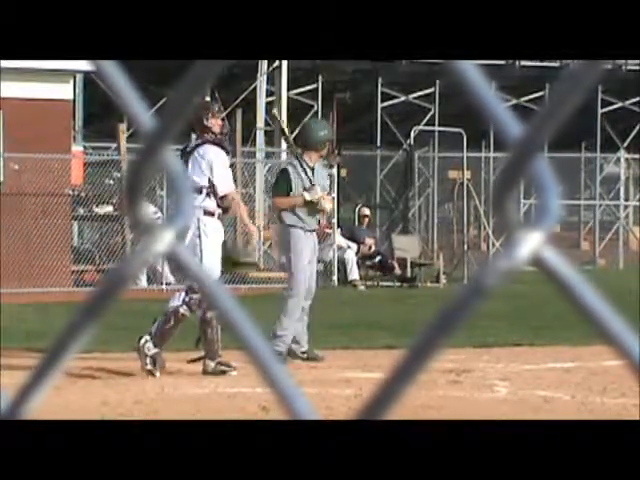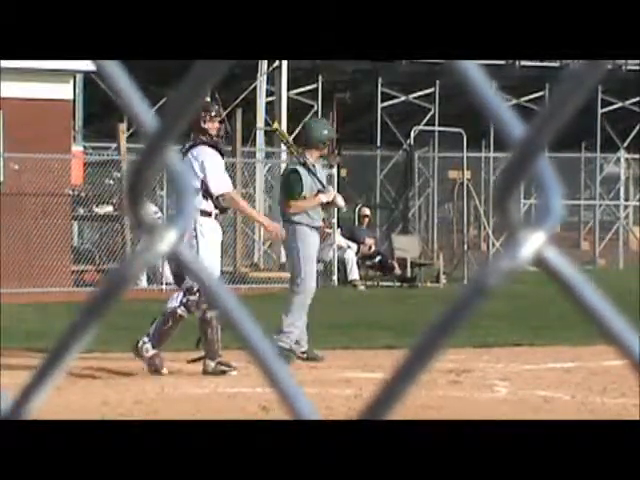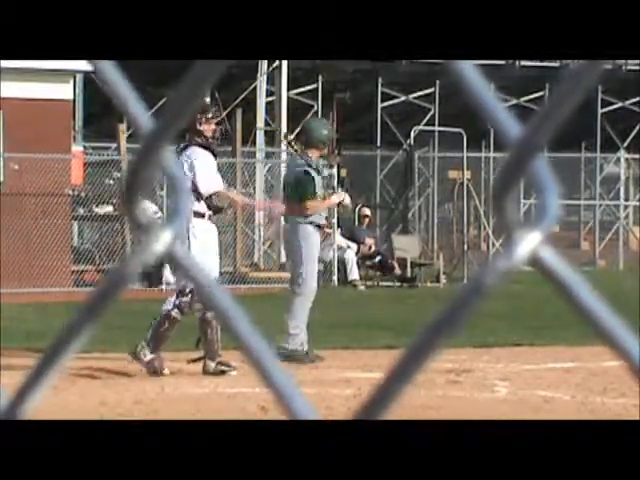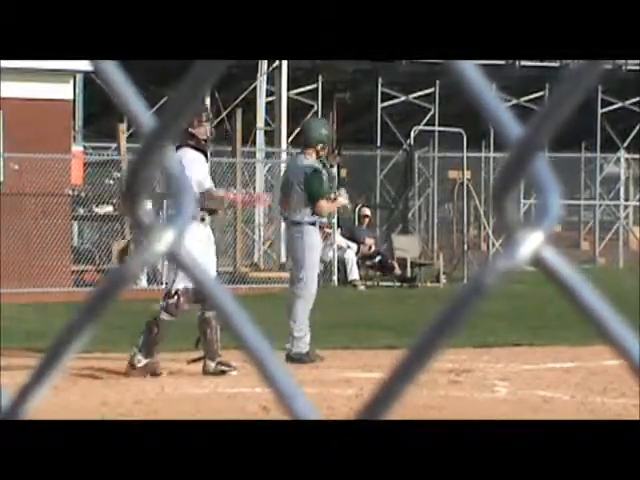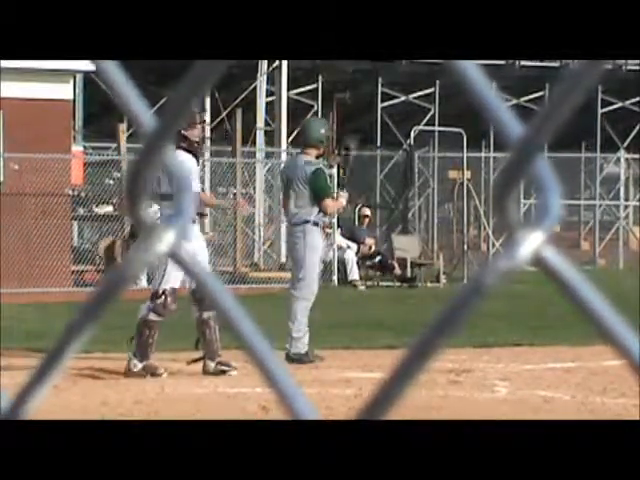
dt=0.1s
person 1, frame 1
left shoulder: (190, 152)
right shoulder: (214, 153)
right elbow: (230, 197)
right wrist: (250, 227)
left hip: (198, 225)
right hip: (204, 224)
right knee: (196, 289)
left ankle: (210, 357)
right ankle: (150, 345)
person 1, frame 2
left shoulder: (188, 153)
right shoulder: (208, 154)
right elbow: (228, 196)
right wrist: (265, 222)
left hip: (191, 224)
right hip: (201, 224)
right knee: (194, 290)
left ankle: (212, 358)
right ankle: (150, 344)
person 1, frame 3
left shoulder: (184, 153)
right shoulder: (200, 155)
right elbow: (221, 195)
left hip: (202, 227)
right hip: (196, 227)
right knee: (189, 293)
left ankle: (212, 359)
right ankle: (148, 351)
person 1, frame 4
left shoulder: (190, 154)
right shoulder: (191, 156)
right elbow: (208, 195)
left hip: (199, 229)
right hip: (189, 229)
left knee: (206, 293)
right knee: (179, 294)
left ankle: (212, 358)
right ankle: (142, 358)
person 1, frame 5
left shoulder: (184, 156)
right shoulder: (181, 158)
right elbow: (194, 196)
right wrist: (228, 204)
left hip: (191, 233)
left knee: (205, 294)
right knee: (164, 296)
left ankle: (212, 358)
right ankle: (138, 360)
person 2, frame 1
left shoulder: (321, 169)
right shoulder: (290, 170)
left elbow: (322, 199)
right elbow: (275, 203)
left wrist: (326, 201)
right wrist: (306, 197)
left hip: (311, 234)
right hip: (295, 232)
left knee: (307, 291)
right knee: (298, 289)
left ankle: (298, 345)
right ankle: (280, 346)
person 2, frame 2
left shoulder: (317, 168)
right shoulder: (296, 170)
right elbow: (290, 206)
left wrist: (332, 198)
right wrist: (321, 198)
left hip: (312, 231)
right hip: (300, 230)
left knee: (306, 287)
right knee: (304, 286)
left ankle: (299, 345)
right ankle: (284, 343)
person 2, frame 3
left shoulder: (297, 163)
right shoulder: (306, 170)
right elbow: (309, 208)
left wrist: (331, 198)
right wrist: (334, 199)
left hip: (300, 230)
right hip: (304, 230)
left knee: (303, 287)
right knee: (305, 287)
left ankle: (300, 346)
right ankle: (292, 346)
person 2, frame 4
left shoulder: (293, 163)
right shoulder: (312, 169)
right elbow: (321, 208)
left wrist: (334, 200)
right wrist: (338, 202)
left hip: (297, 229)
right hip: (305, 230)
left knee: (302, 289)
right knee: (305, 289)
left ankle: (301, 347)
right ankle: (297, 348)
person 2, frame 5
left shoulder: (290, 165)
right shoulder: (315, 168)
right elbow: (329, 207)
right wrist: (342, 201)
left hip: (295, 229)
right hip: (308, 231)
left knee: (303, 289)
right knee: (304, 289)
left ankle: (300, 346)
right ankle: (296, 349)
